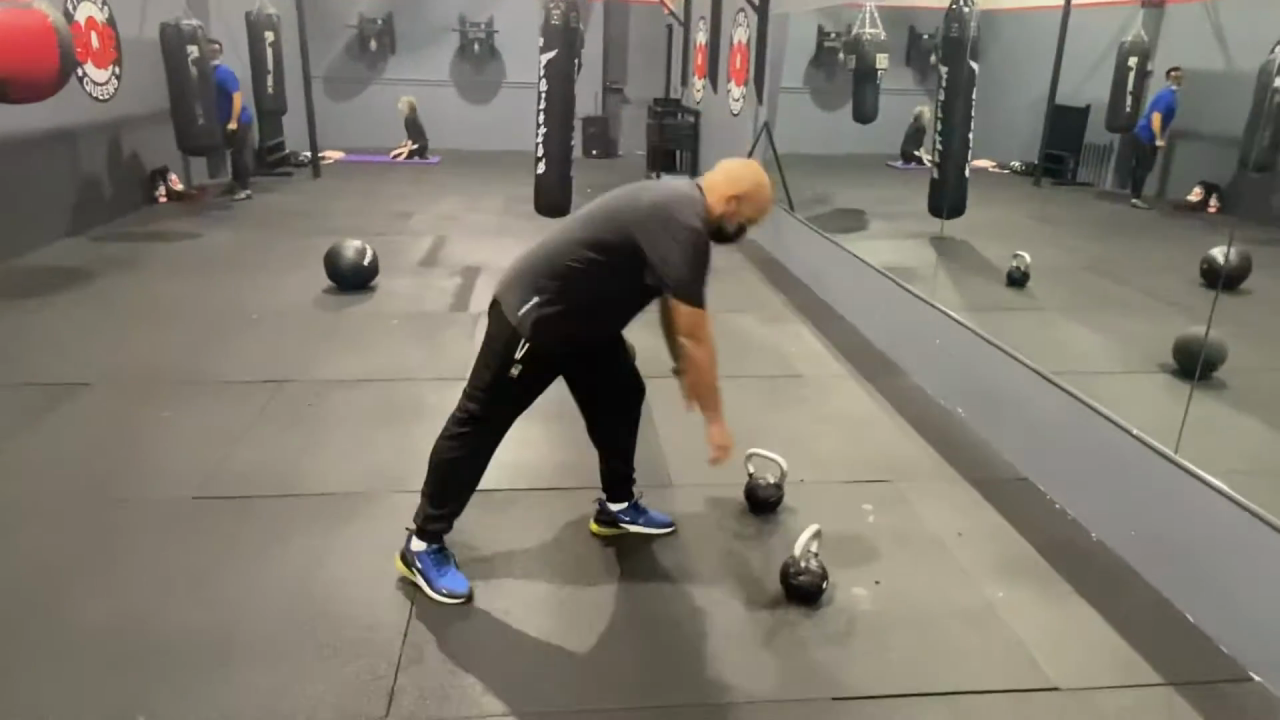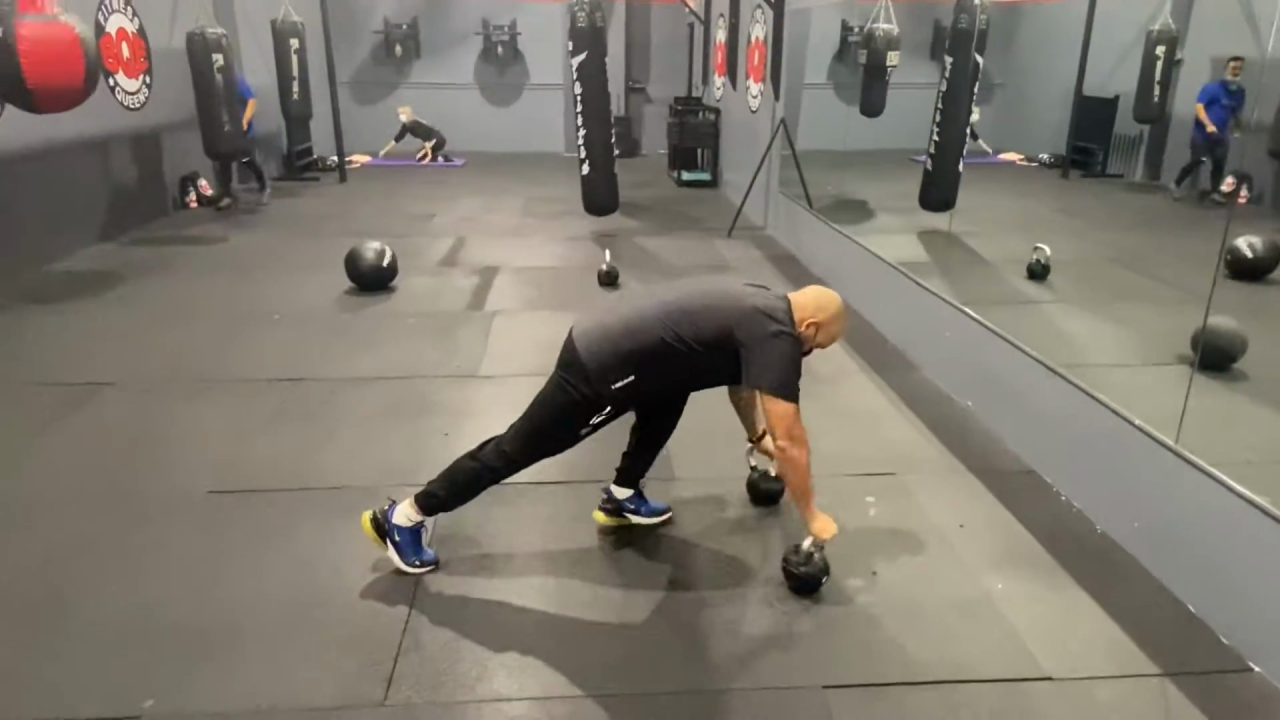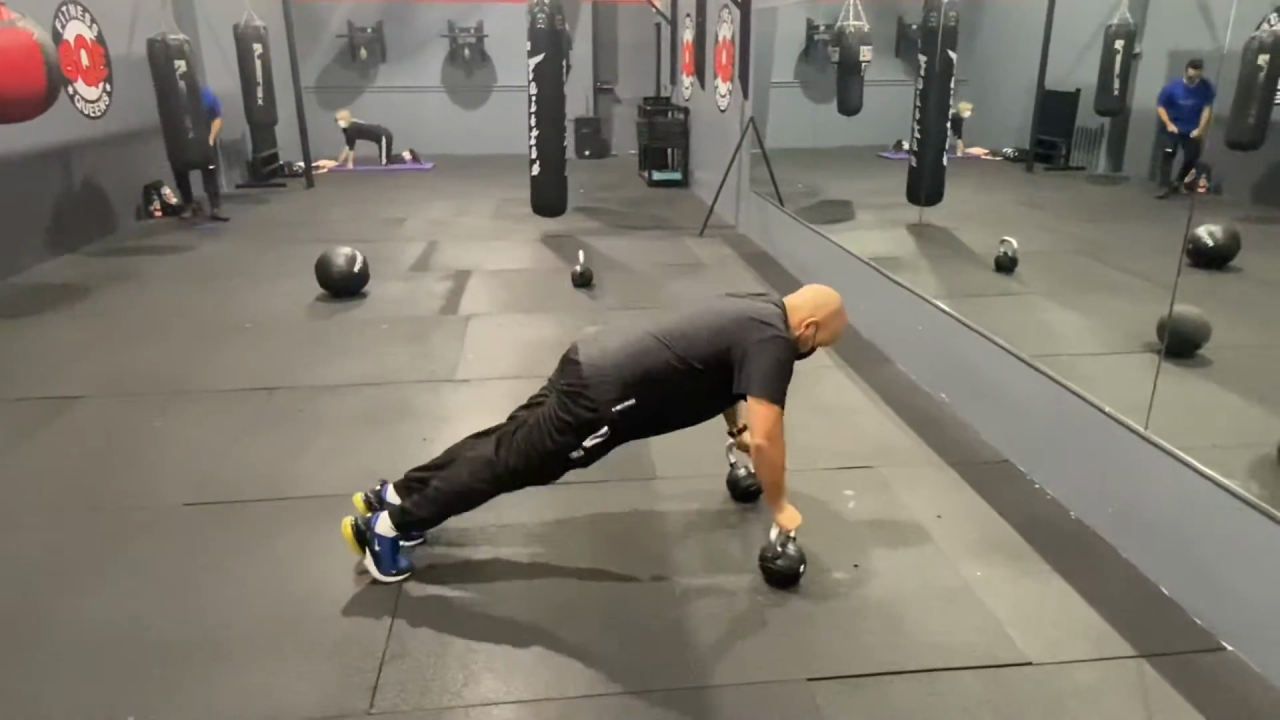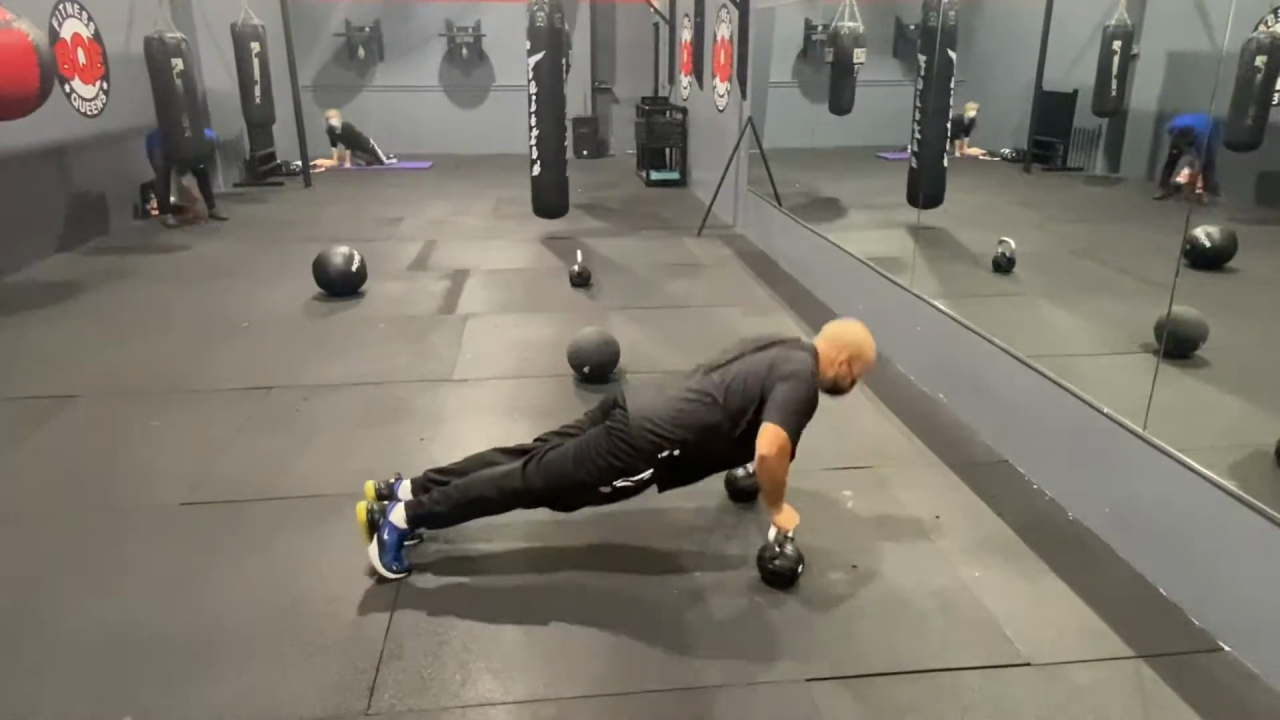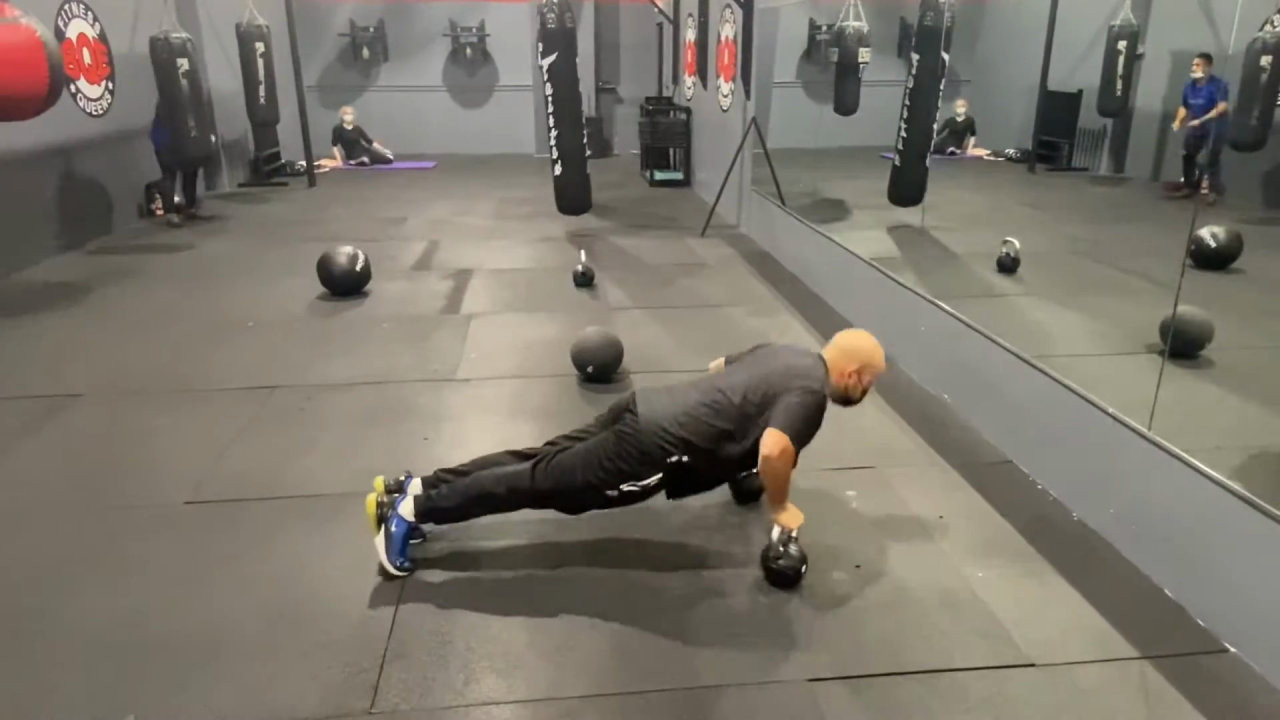
dt=1s
person 1, frame 1
left shoulder: (680, 201)
right shoulder: (683, 227)
left elbow: (674, 309)
right elbow: (694, 337)
left wrist: (683, 370)
right wrist: (714, 420)
right hip: (534, 312)
left knee: (623, 396)
right knee: (481, 421)
left ankle: (617, 505)
right ankle: (424, 545)
person 1, frame 2
left shoulder: (761, 310)
right shoulder: (776, 336)
left elbow: (740, 380)
right elbow: (790, 439)
left wrist: (758, 437)
right wrist: (812, 516)
left hip: (606, 335)
right hip: (600, 367)
left knee: (669, 396)
right knee: (519, 448)
left ankle: (622, 496)
right ankle: (402, 518)
person 1, frame 3
left shoulder: (755, 312)
right shoulder: (772, 341)
right elbow: (767, 437)
left wrist: (737, 430)
right wrist: (779, 507)
left hip: (594, 360)
right hip: (604, 397)
left knee: (503, 445)
right knee: (507, 465)
left ankle: (391, 496)
right ankle: (384, 526)
person 1, frame 4
left shoulder: (785, 349)
right shoulder: (803, 381)
right elbow: (770, 448)
left wrist: (729, 421)
right wrist: (777, 509)
left hip: (635, 404)
right hip: (643, 443)
left knee: (526, 464)
right knee: (532, 483)
left ankle: (404, 490)
right ankle: (404, 516)
person 1, frame 5
left shoulder: (789, 356)
right shoulder: (811, 393)
right elbow: (773, 450)
right wrist: (780, 508)
left hip: (645, 410)
right hip: (652, 450)
left knee: (536, 467)
right knee: (540, 484)
left ankle: (412, 487)
right ankle: (413, 509)
